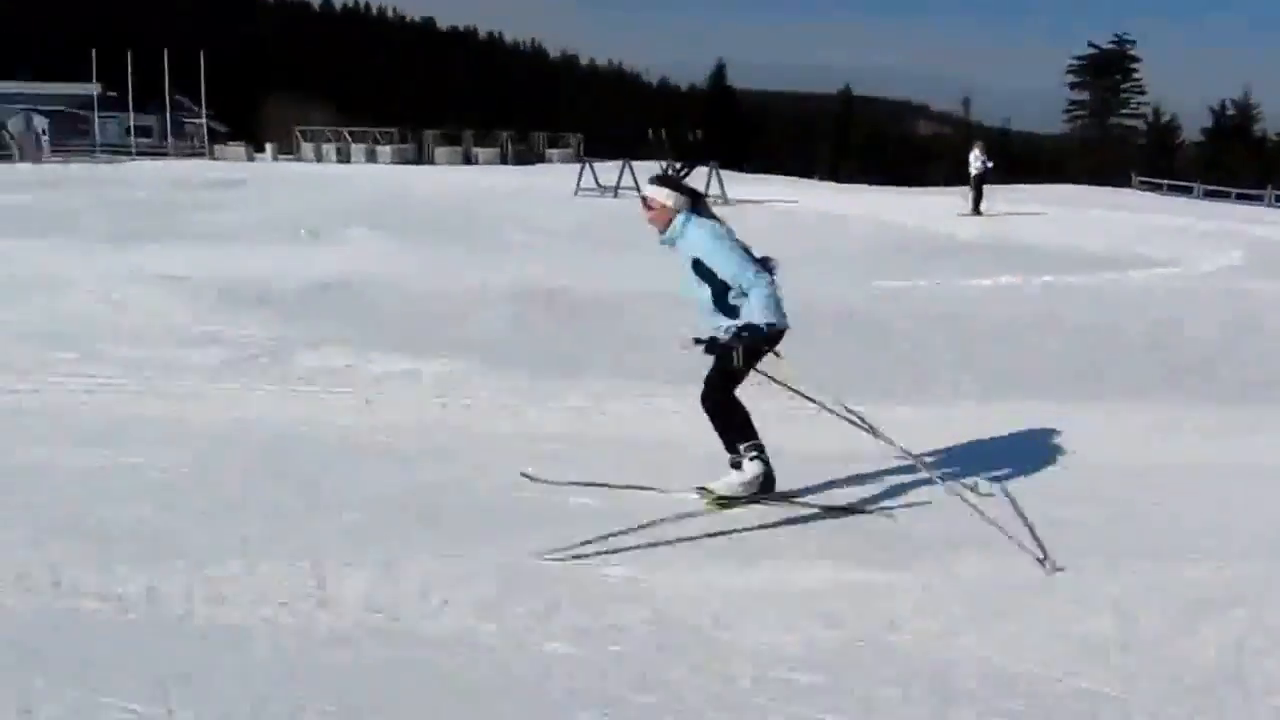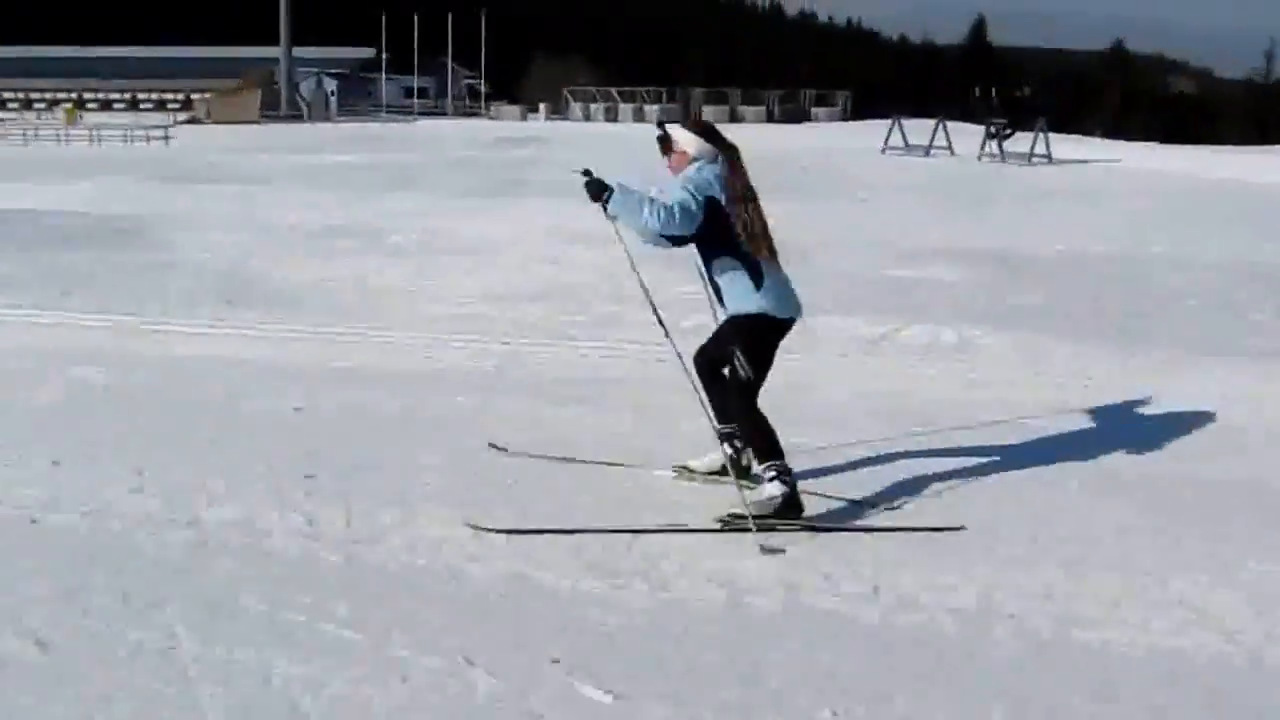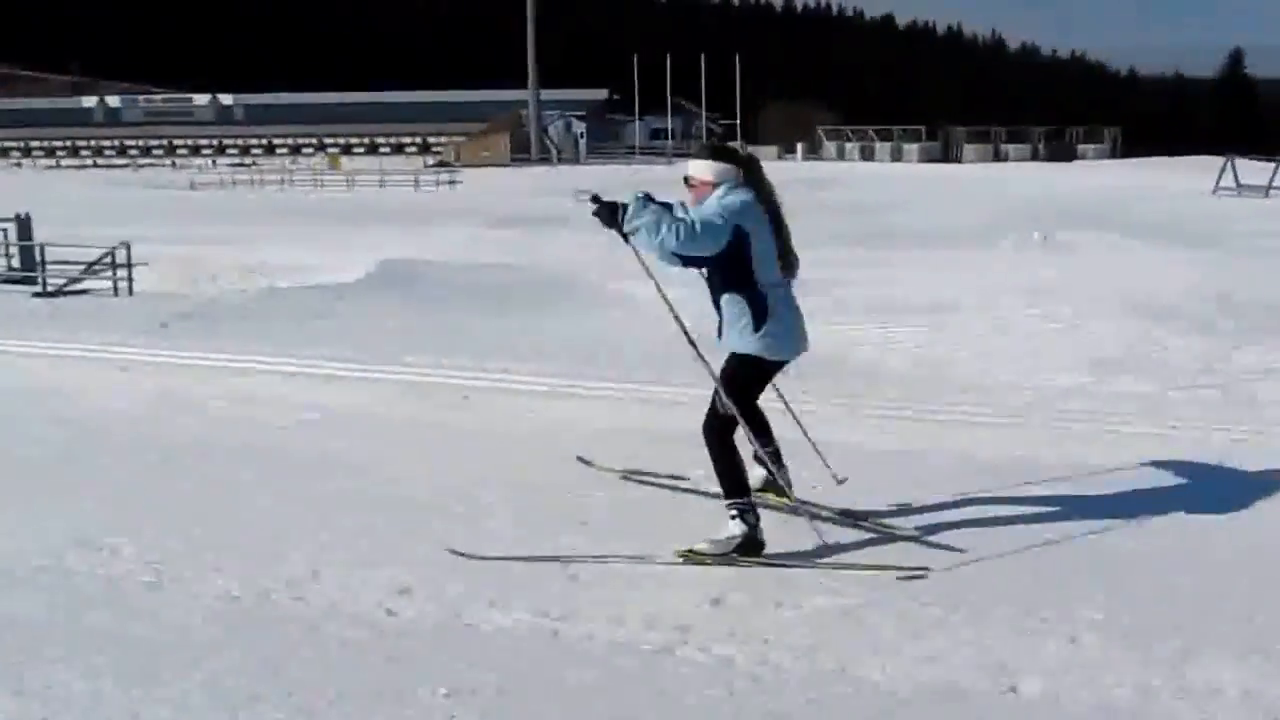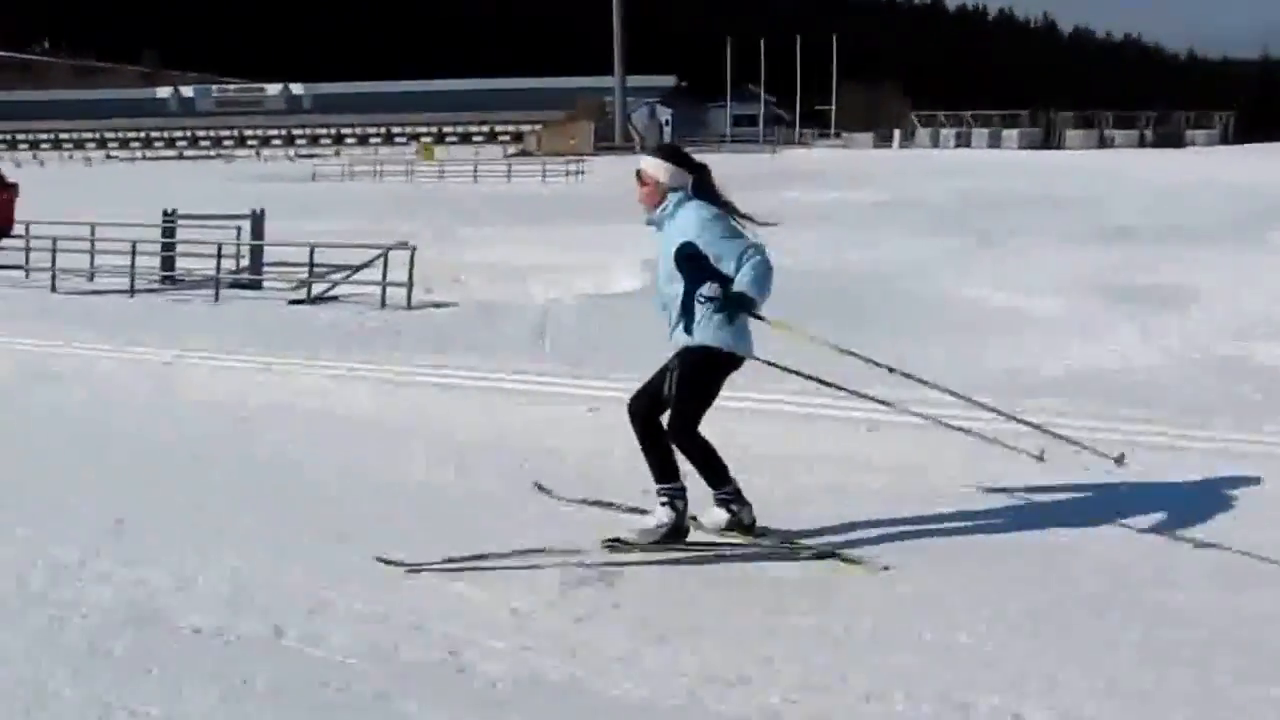
dt=1s
person 1, frame 1
left shoulder: (705, 235)
right shoulder: (688, 236)
left elbow: (756, 279)
left wrist: (762, 327)
right wrist: (716, 335)
left hip: (758, 325)
right hip: (737, 326)
left knee: (717, 388)
right knee: (713, 397)
left ankle: (757, 467)
right ankle: (742, 469)
person 1, frame 2
left shoulder: (702, 184)
right shoulder: (720, 179)
left elbow: (668, 221)
left wrist: (612, 197)
right wrist: (671, 149)
left hip: (760, 307)
right hip: (763, 303)
left knee: (739, 397)
right knee: (707, 361)
left ankle: (779, 487)
right ankle: (735, 450)
person 1, frame 3
left shoulder: (729, 212)
right shoulder: (745, 206)
left elbow: (687, 239)
right elbow: (699, 232)
left wrist: (629, 216)
right wrist: (663, 211)
left hip: (757, 339)
right hip: (778, 333)
left knee: (717, 428)
right knee: (738, 400)
left ankle: (744, 526)
right ankle: (770, 471)
person 1, frame 4
left shoulder: (698, 218)
right shoulder: (676, 221)
left elbow: (755, 260)
left wrist: (745, 294)
left hip: (711, 341)
right hip: (705, 341)
left knee: (643, 409)
right knee: (681, 427)
left ankle: (672, 512)
right ankle: (733, 507)
